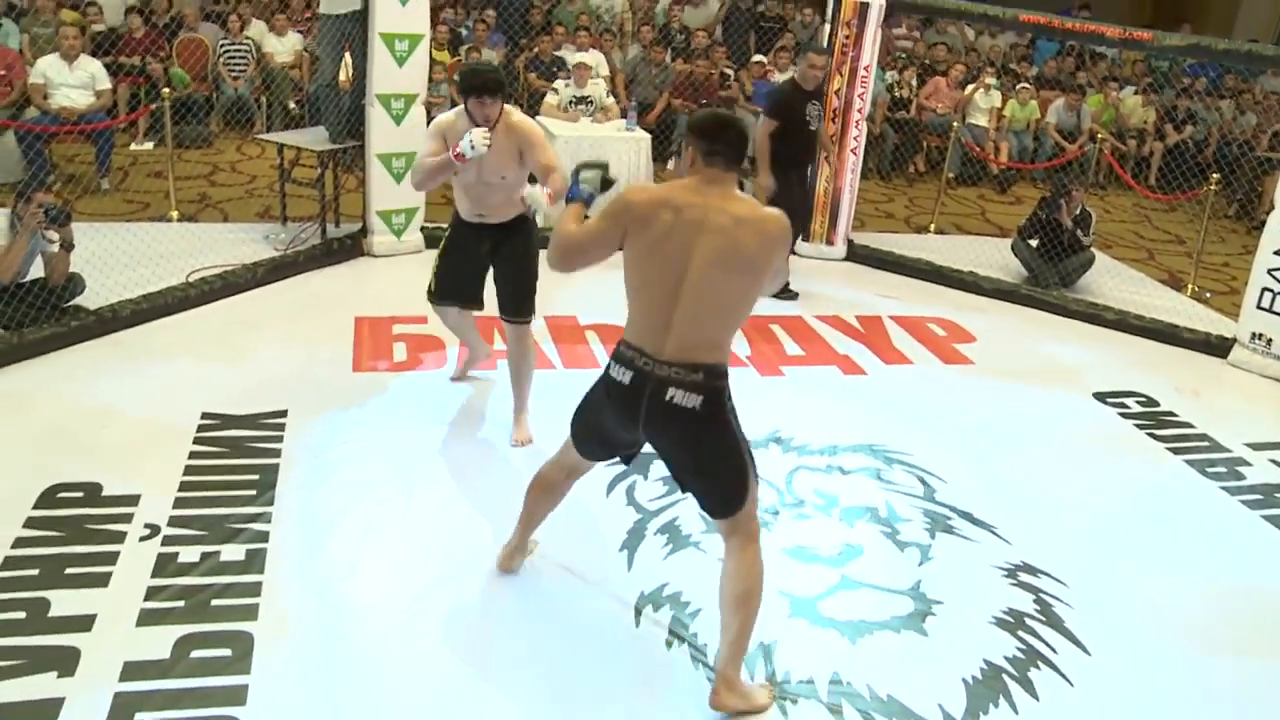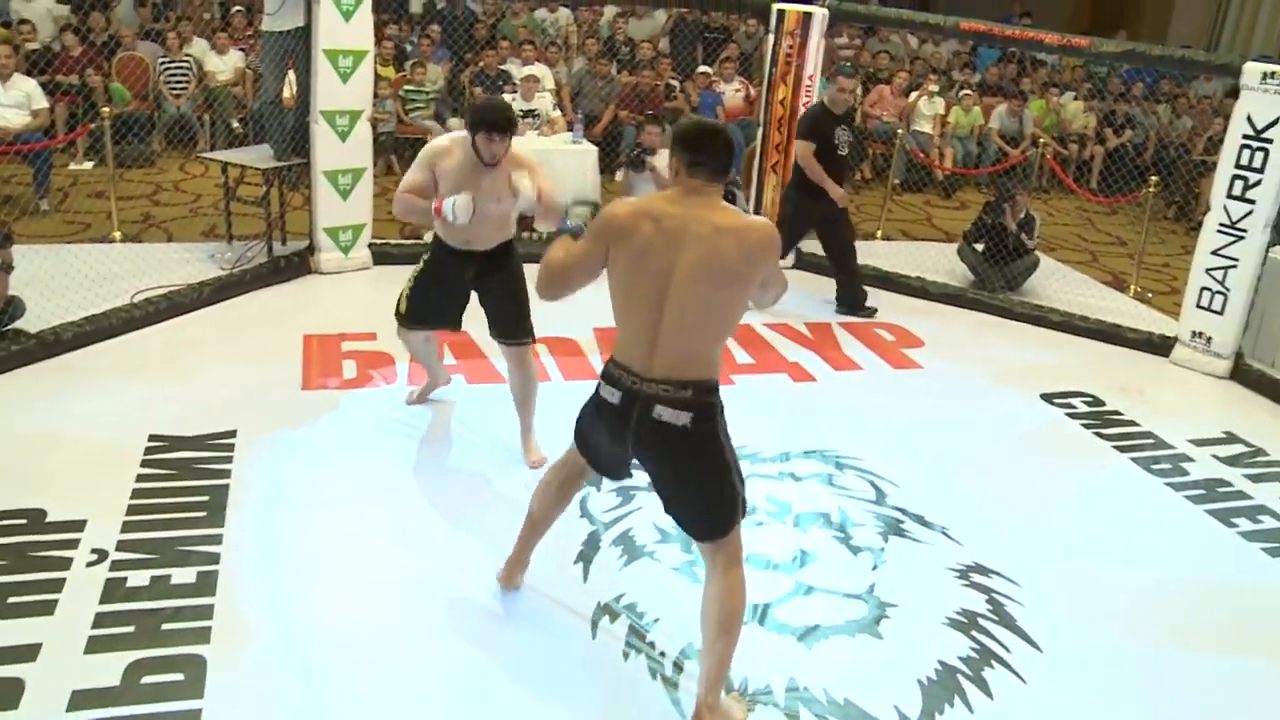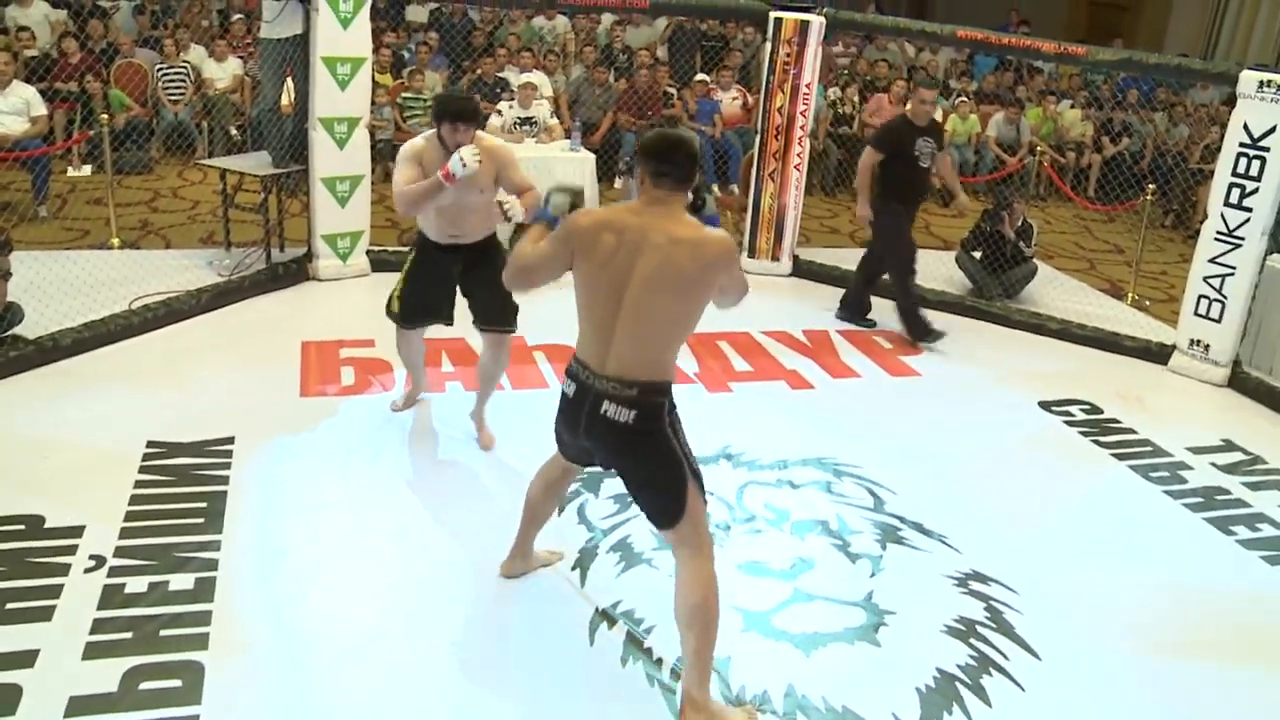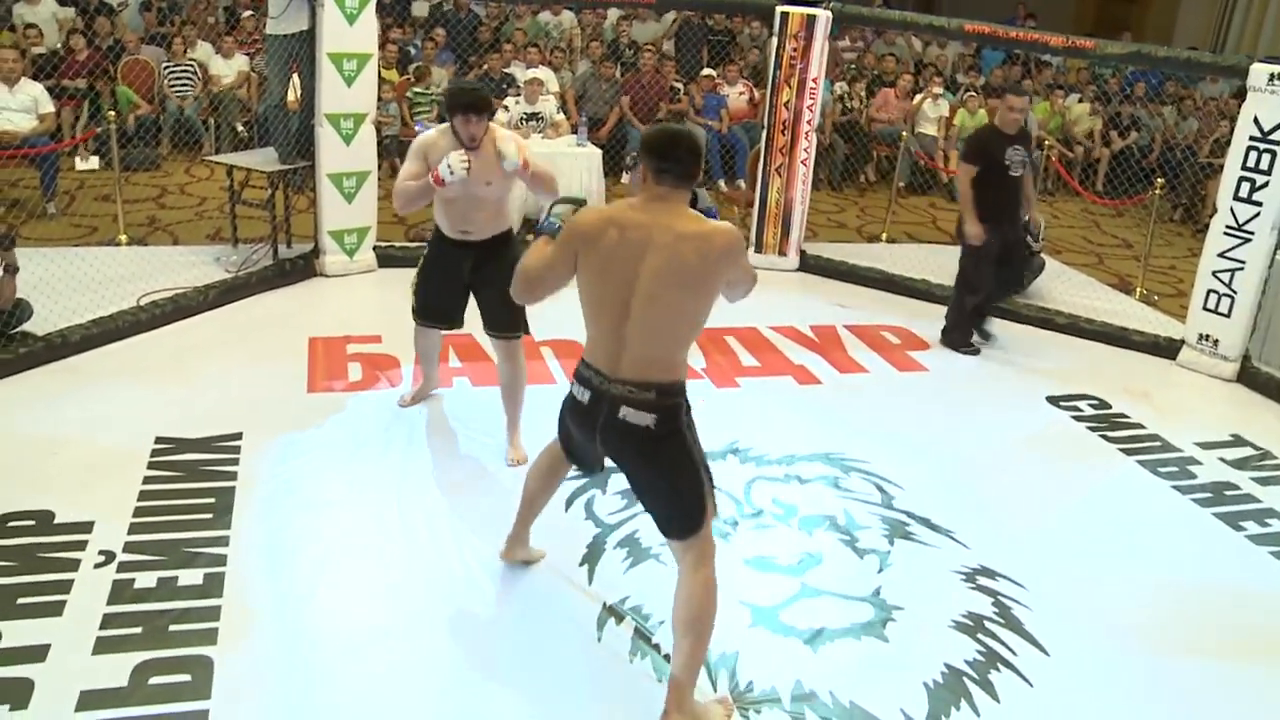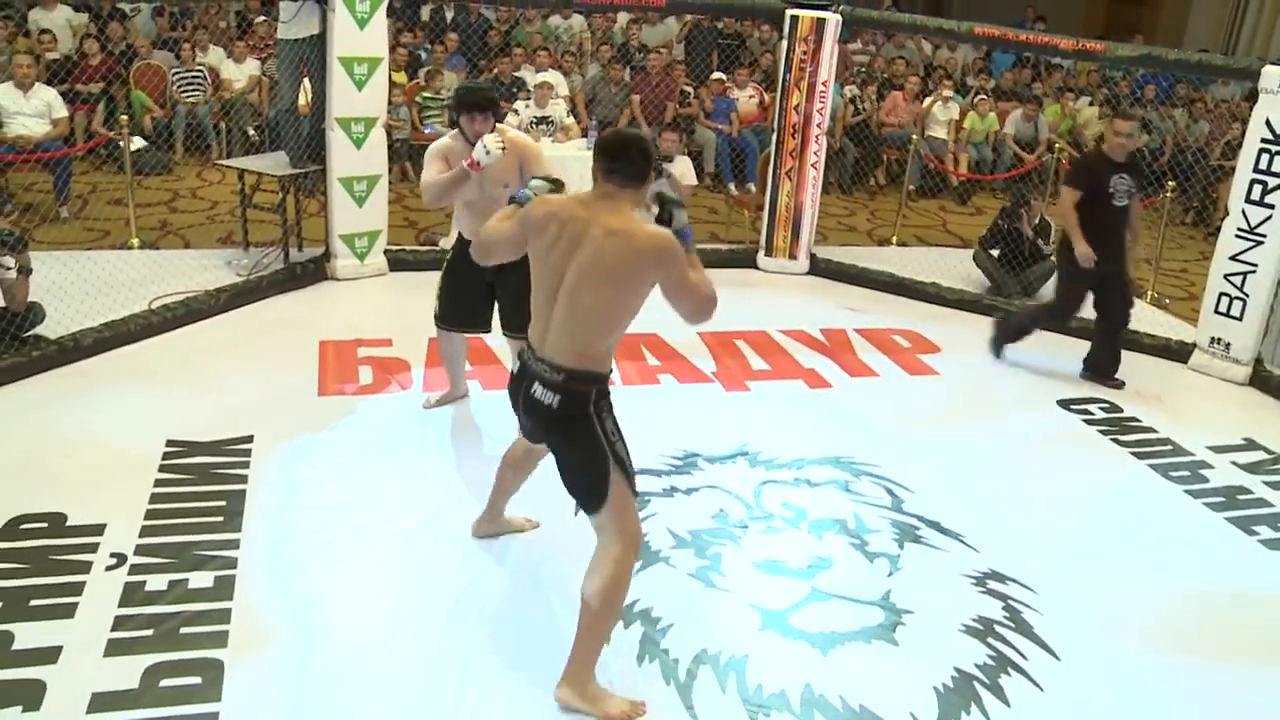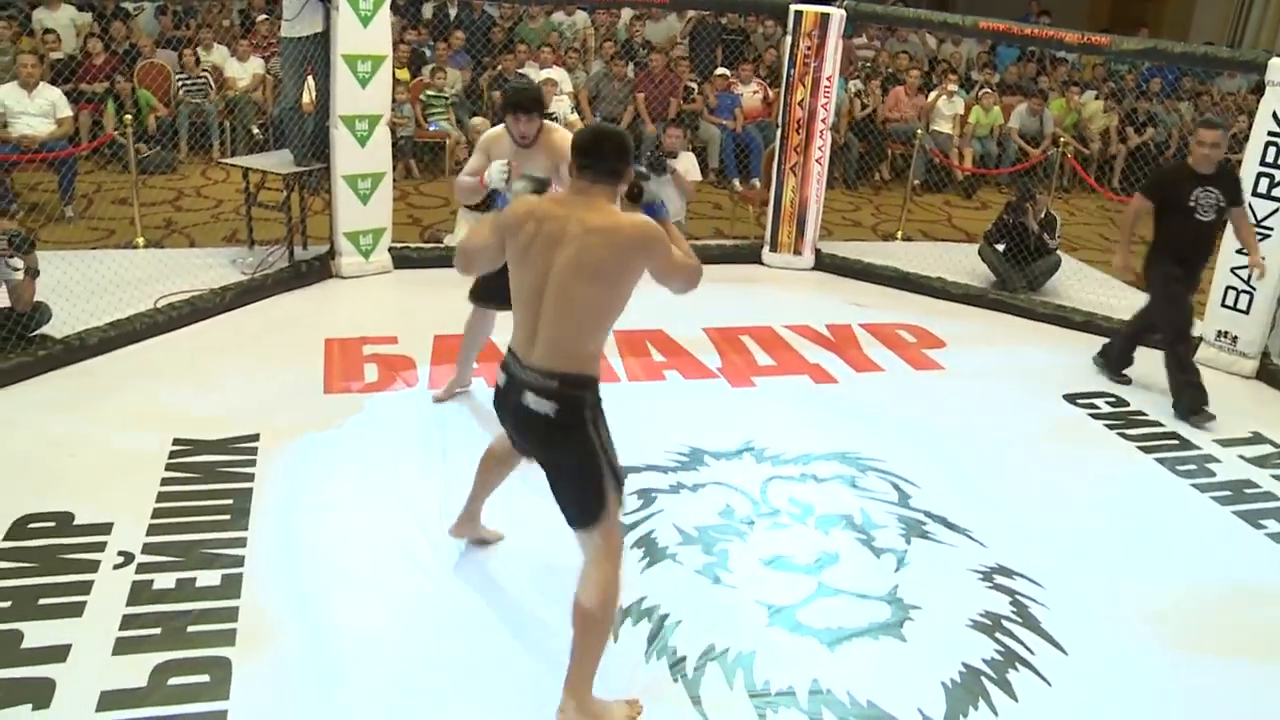
dt=0.4s
person 1, frame 1
left shoulder: (640, 203)
right shoulder: (771, 226)
left elbow: (561, 256)
left wrist: (577, 195)
left hip: (625, 380)
right hip: (698, 399)
left knee: (569, 461)
right knee: (743, 535)
left ankle: (514, 550)
person 1, frame 2
left shoulder: (623, 217)
right shoulder: (757, 235)
left elbow: (550, 285)
right elbow: (768, 298)
left wrist: (572, 229)
left hip: (616, 397)
right hip: (688, 415)
left knee: (571, 464)
right knee: (724, 557)
left ankle: (514, 566)
person 1, frame 3
left shoulder: (588, 225)
right shoulder: (713, 247)
left elbow: (517, 276)
right elbow: (732, 297)
left wrist: (545, 217)
left hip: (579, 393)
right hip: (641, 412)
left knee: (563, 464)
right knee: (695, 552)
left ankle: (519, 555)
person 1, frame 4
left shoulder: (591, 224)
right shoulder: (721, 240)
left elbow: (524, 289)
right elbow: (740, 290)
left wrist: (549, 229)
left hip: (588, 395)
right hip: (656, 414)
left knee: (561, 452)
right knee: (697, 559)
left ankle: (517, 543)
person 1, frame 5
left shoulder: (548, 211)
right shoulder: (653, 242)
left elbow: (482, 250)
right elbow: (701, 310)
left wrist: (519, 201)
right wrist: (684, 239)
left hip: (528, 376)
right hip: (576, 396)
left knee: (533, 440)
right knee: (621, 538)
left ankle: (491, 517)
person 1, frame 6
left shoulder: (523, 214)
right shoulder: (637, 232)
left elbow: (467, 261)
right elbow: (686, 279)
right wrist: (660, 215)
left hip: (512, 383)
right hip: (568, 402)
left knee: (514, 438)
right knee: (604, 550)
left ankle: (468, 521)
person 2, frame 1
left shoulder: (523, 129)
right shoulder: (444, 125)
left elbow: (558, 176)
right elbow: (418, 180)
left wrist: (546, 194)
right wrist: (459, 153)
left hip: (514, 231)
right hip: (467, 227)
left knee: (517, 326)
right knee: (445, 303)
left ankle: (520, 413)
right ankle: (477, 350)
person 2, frame 2
left shoulder: (520, 163)
right shoulder: (438, 151)
left elbow: (554, 213)
right elbow: (400, 204)
left wrist: (533, 199)
right wrist: (441, 210)
left hip: (499, 257)
right hip: (447, 253)
left knee: (519, 349)
right knee: (410, 327)
left ankle: (527, 435)
right ankle: (437, 376)
person 2, frame 3
left shoulder: (496, 150)
right shoulder: (414, 151)
left elbow: (531, 193)
right elbow: (404, 207)
left wrist: (519, 207)
right wrist: (448, 174)
left hip: (483, 251)
right hip: (432, 250)
left knee: (499, 336)
right knee: (407, 326)
left ankle: (479, 412)
right ankle: (417, 385)
person 2, frame 4
left shoulder: (505, 142)
right shoulder: (426, 144)
left elbow: (550, 190)
right elbow: (401, 202)
left wrist: (521, 167)
right wrist: (439, 177)
left hip: (497, 248)
right hip: (447, 245)
left knee: (508, 342)
right knee: (426, 323)
left ankle: (514, 434)
right ankle: (428, 382)
person 2, frame 5
left shoulder: (520, 144)
right shoulder: (441, 150)
right elbow: (431, 198)
right wrist: (472, 164)
right hip: (470, 250)
left knee: (523, 341)
right knee: (448, 327)
right ankle: (456, 386)
person 2, frame 6
left shoulder: (562, 143)
right shoulder: (492, 140)
right elbow: (462, 191)
right wrist: (486, 181)
right knee: (483, 307)
right ankle: (461, 377)
person 3, frame 1
left shoulder: (817, 91)
right shoulder: (784, 94)
right elbow: (763, 133)
left wrist: (832, 154)
right wrist: (764, 172)
left hip: (799, 170)
right hip: (781, 171)
left knee: (801, 221)
right knee: (787, 226)
person 3, frame 2
left shoulder: (846, 117)
right shoulder: (813, 117)
right elbow: (804, 157)
left wrist: (837, 187)
right wrist: (831, 187)
left hip: (830, 197)
right hip: (803, 196)
left knee: (843, 248)
right knee: (779, 245)
left ankle: (852, 301)
person 3, frame 3
left shoulder: (934, 129)
right shoulder: (893, 129)
left elbow: (941, 161)
right elbow: (866, 163)
left wrist: (958, 192)
right wrist: (862, 202)
left hip: (908, 206)
right hip: (888, 207)
left knee: (876, 259)
right knee: (903, 264)
left ankle: (850, 307)
right ankle: (916, 327)
person 3, frame 4
left shoulder: (1024, 137)
right shoulder: (982, 138)
right elbow: (963, 179)
left wrist: (1031, 208)
right wrist: (969, 221)
left hip: (1010, 220)
right hip: (982, 222)
left knee: (1014, 272)
right knee: (975, 279)
left ankle: (974, 318)
right ankle: (955, 335)
person 3, frame 5
left shoulder: (1134, 168)
right shoulder: (1087, 164)
right elbow: (1066, 204)
left wrist: (1136, 241)
right wrist: (1079, 244)
left hip: (1112, 253)
right hip: (1082, 251)
left knee: (1117, 312)
right knee: (1062, 310)
left ankle: (1099, 368)
right ankle: (1007, 330)
person 3, frame 6
left shoulder: (1229, 180)
right shoulder: (1169, 175)
left elbow: (1239, 216)
right elbow: (1136, 209)
left wrist: (1253, 251)
right wrist: (1122, 251)
left hip: (1193, 268)
right hip: (1164, 265)
left knee: (1155, 318)
right knee: (1177, 333)
left ankle: (1110, 357)
right ankle: (1189, 404)
